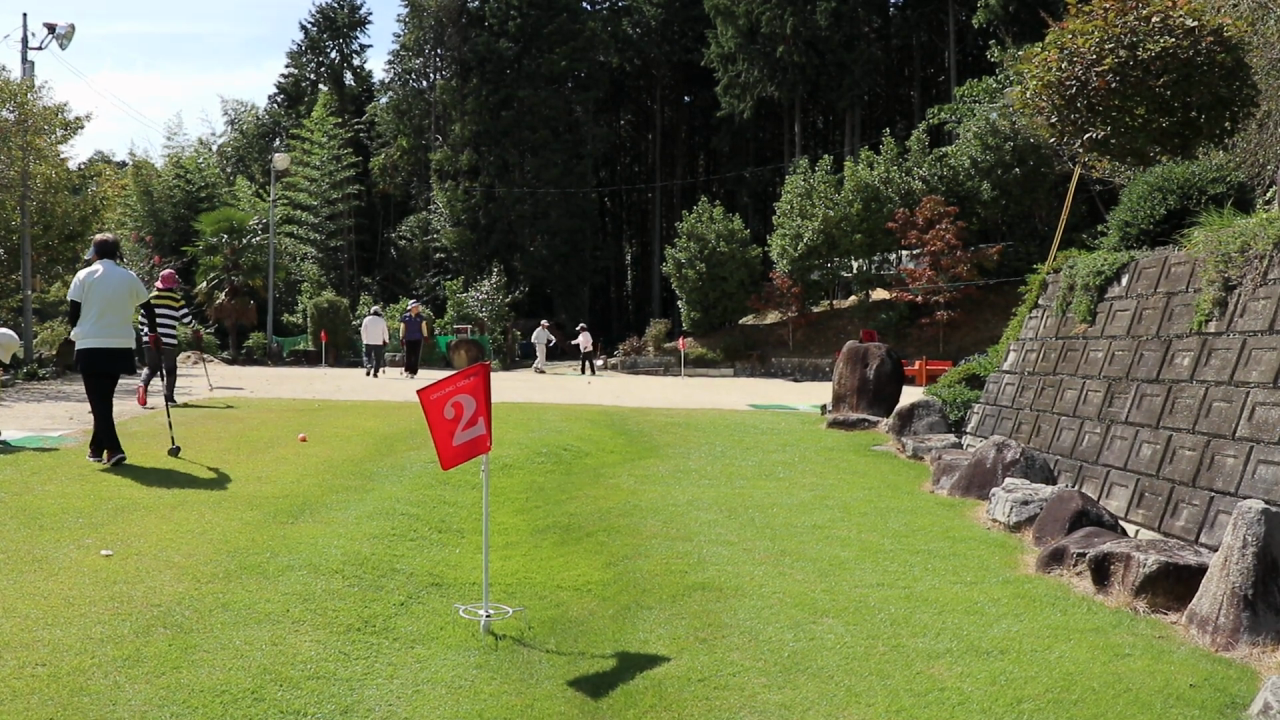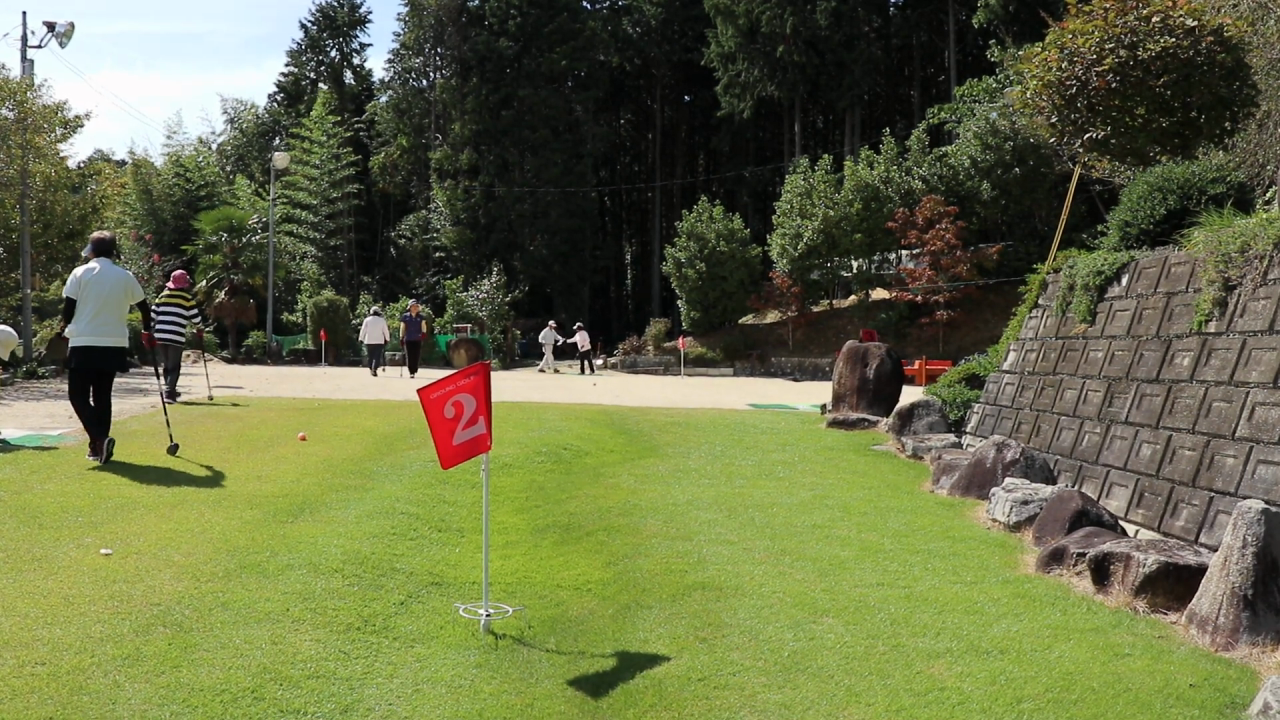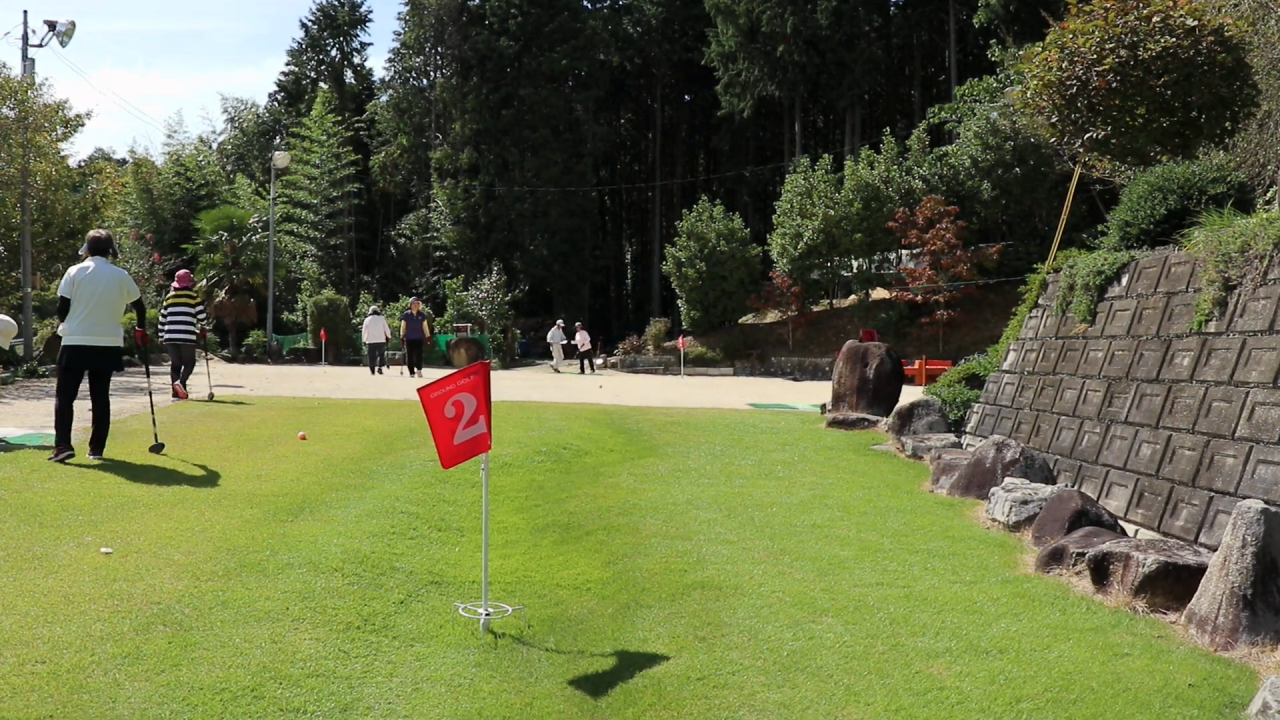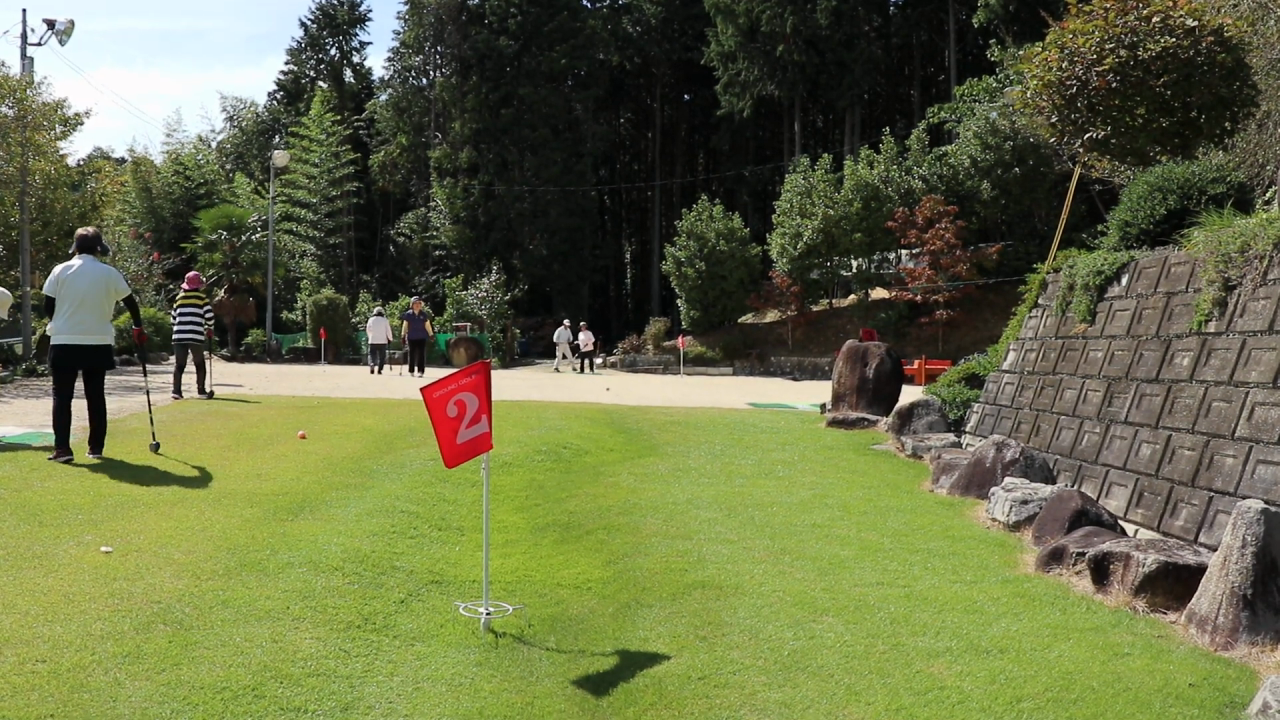
dt=0.3s
person 1, frame 1
left shoulder: (84, 275)
right shoulder: (129, 277)
left elbow: (73, 312)
right elbow: (148, 309)
left wrist: (75, 331)
right wrist: (153, 334)
left hip: (91, 346)
right hip: (119, 346)
left knee: (98, 400)
right knee: (105, 399)
left ankle: (113, 449)
right ankle: (97, 448)
person 1, frame 2
left shoulder: (81, 272)
right shoulder: (125, 276)
left elbow: (68, 308)
right elbow: (144, 308)
left wrist: (66, 326)
right wrist: (147, 333)
left hip: (84, 344)
right hip: (113, 345)
left knee: (78, 396)
right knee: (103, 397)
left ankle: (101, 438)
right ankle: (98, 446)
person 1, frame 3
left shoulder: (75, 272)
right shoulder: (121, 275)
left elbow: (62, 307)
right elbow: (139, 306)
left wrist: (64, 325)
right wrist: (141, 330)
left hip: (76, 343)
right hip: (108, 345)
left knee: (65, 395)
right knee: (100, 397)
left ankle: (63, 445)
right ankle: (97, 447)
person 1, frame 4
left shoulder: (61, 270)
right shoulder: (110, 273)
left elbow: (48, 306)
right elbow: (130, 303)
right wrist: (138, 328)
left hip: (64, 342)
right hip: (98, 343)
left knee: (62, 397)
right knee: (96, 397)
left ankle: (62, 449)
right ankle: (96, 447)
